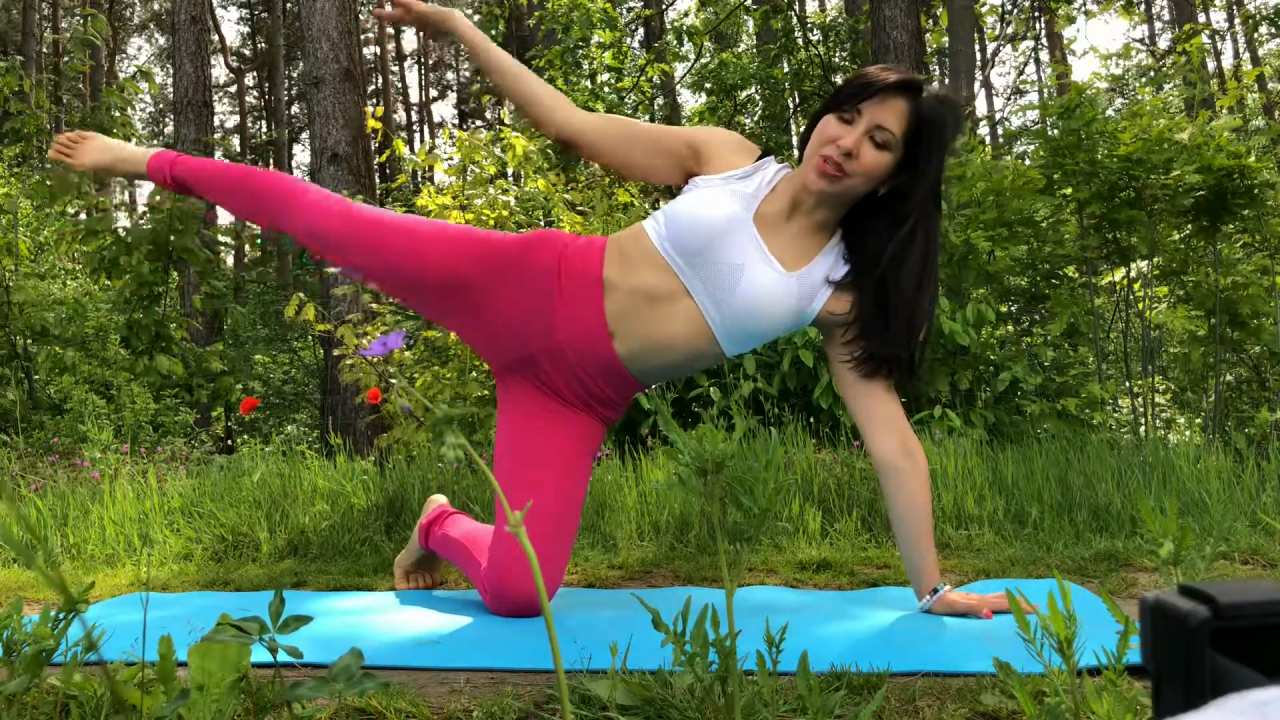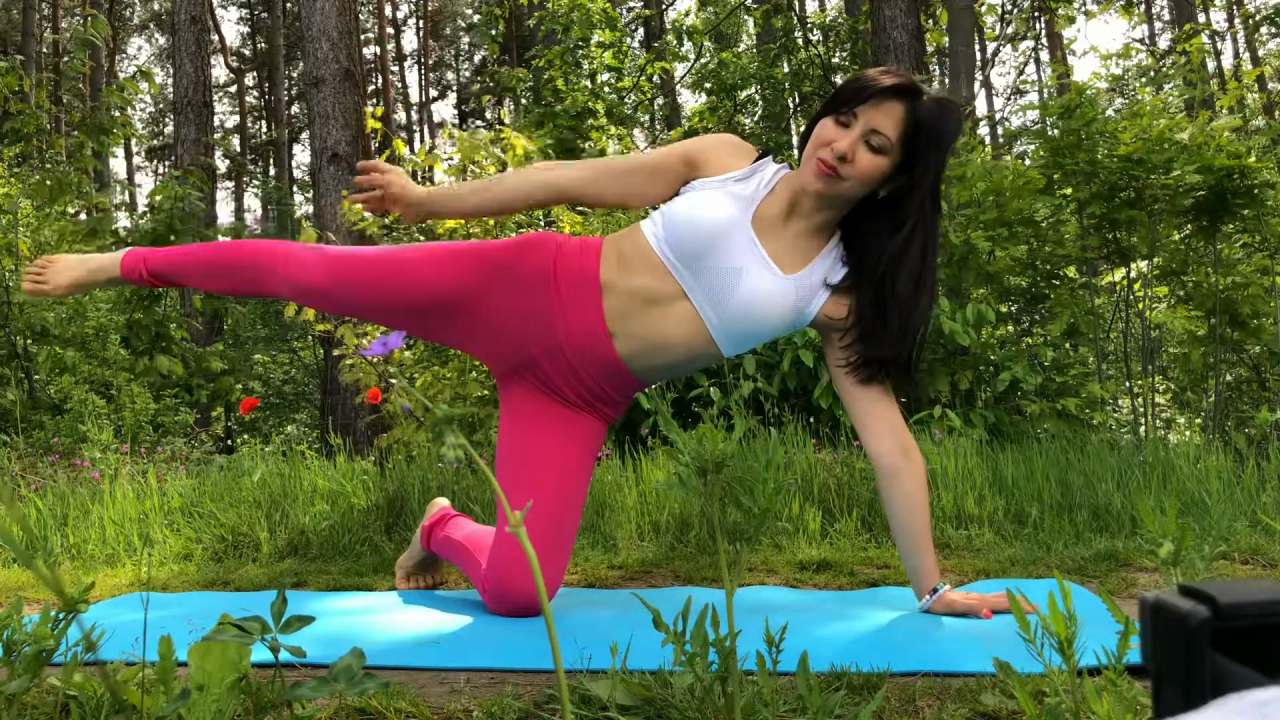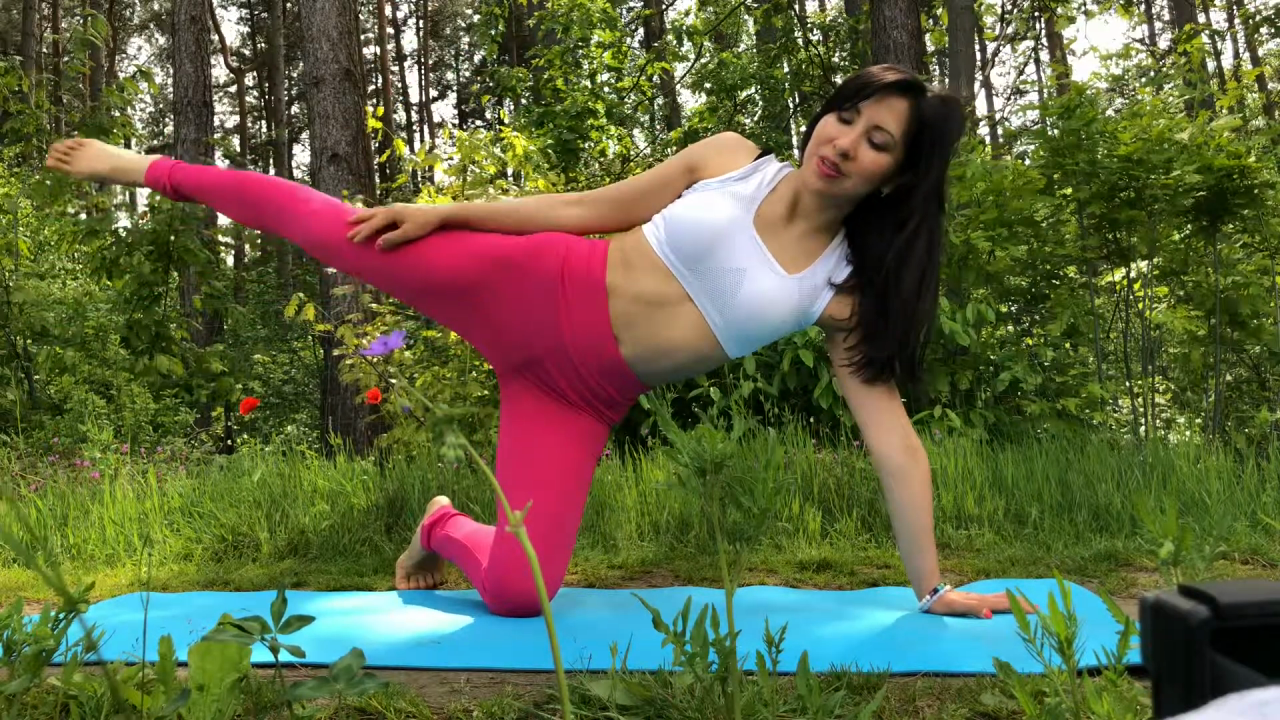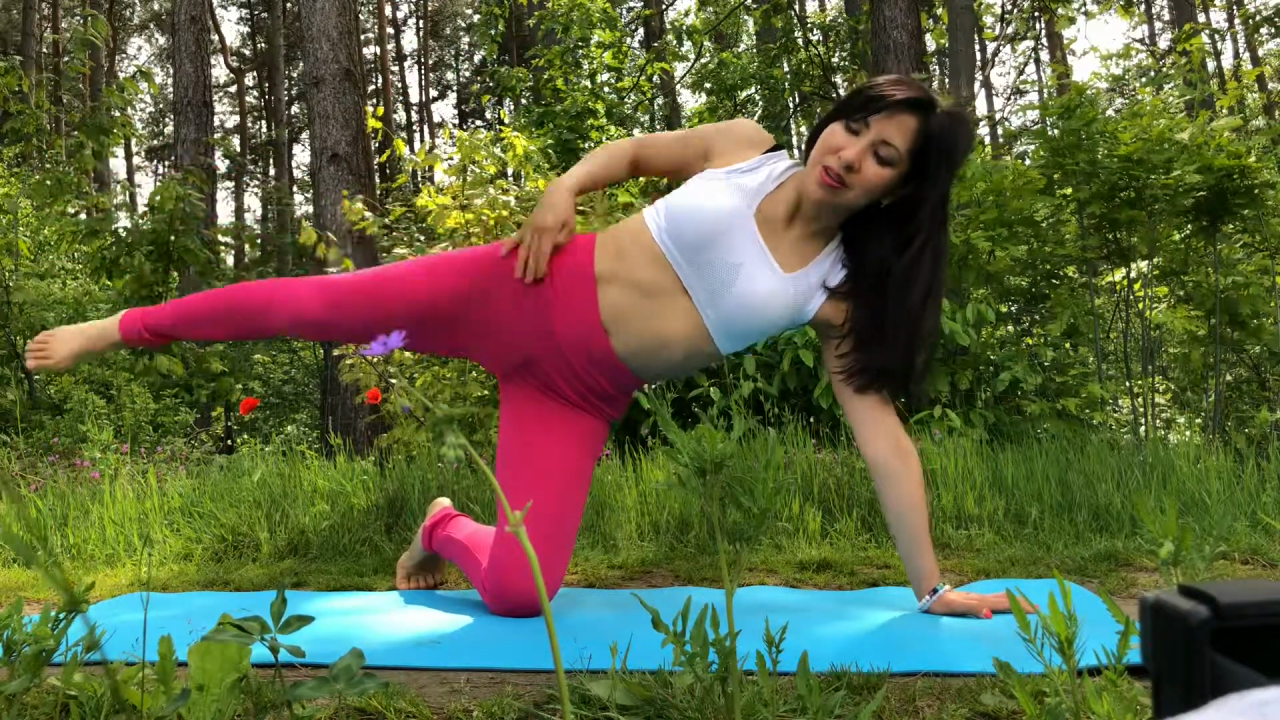
dt=0.5s
person 1, frame 1
left shoulder: (844, 291)
right shoulder: (725, 156)
left elbow: (890, 434)
right elbow: (575, 127)
left wrist: (933, 584)
left hip: (575, 394)
right hip: (530, 286)
left knee: (517, 592)
right knee: (332, 224)
left ankle: (443, 529)
right ankle: (152, 162)
person 1, frame 2
left shoulder: (842, 296)
right shoulder: (726, 158)
left elbow: (889, 438)
right elbow: (575, 178)
left wrist: (933, 585)
right wrist: (433, 195)
left hip: (579, 397)
right hip: (527, 292)
left knee: (519, 592)
right knee: (314, 272)
left ankle: (447, 532)
right ankle: (119, 262)
person 1, frame 3
left shoulder: (847, 294)
right shoulder: (730, 159)
left elbow: (893, 438)
right elbow: (590, 208)
left wrist: (932, 587)
right wrist: (442, 211)
left hip: (579, 397)
right hip: (531, 294)
left knee: (518, 593)
right knee: (333, 232)
left ankle: (447, 530)
right ankle: (149, 168)
person 1, frame 4
left shoulder: (839, 297)
right shoulder: (744, 147)
left elbow: (882, 435)
right elbow: (629, 150)
left wrist: (930, 583)
right wrist: (562, 190)
left hip: (578, 395)
right hip: (531, 297)
left knee: (520, 593)
right knee: (309, 302)
left ankle: (448, 531)
right ankle: (115, 328)
